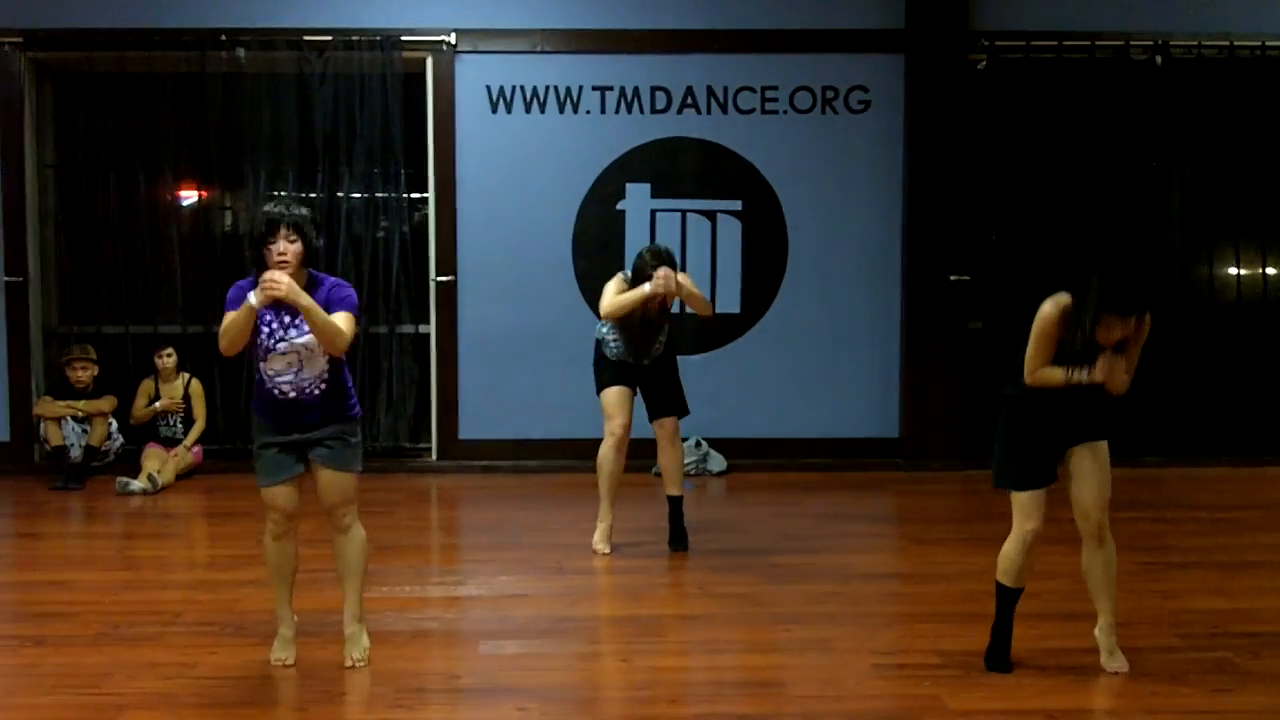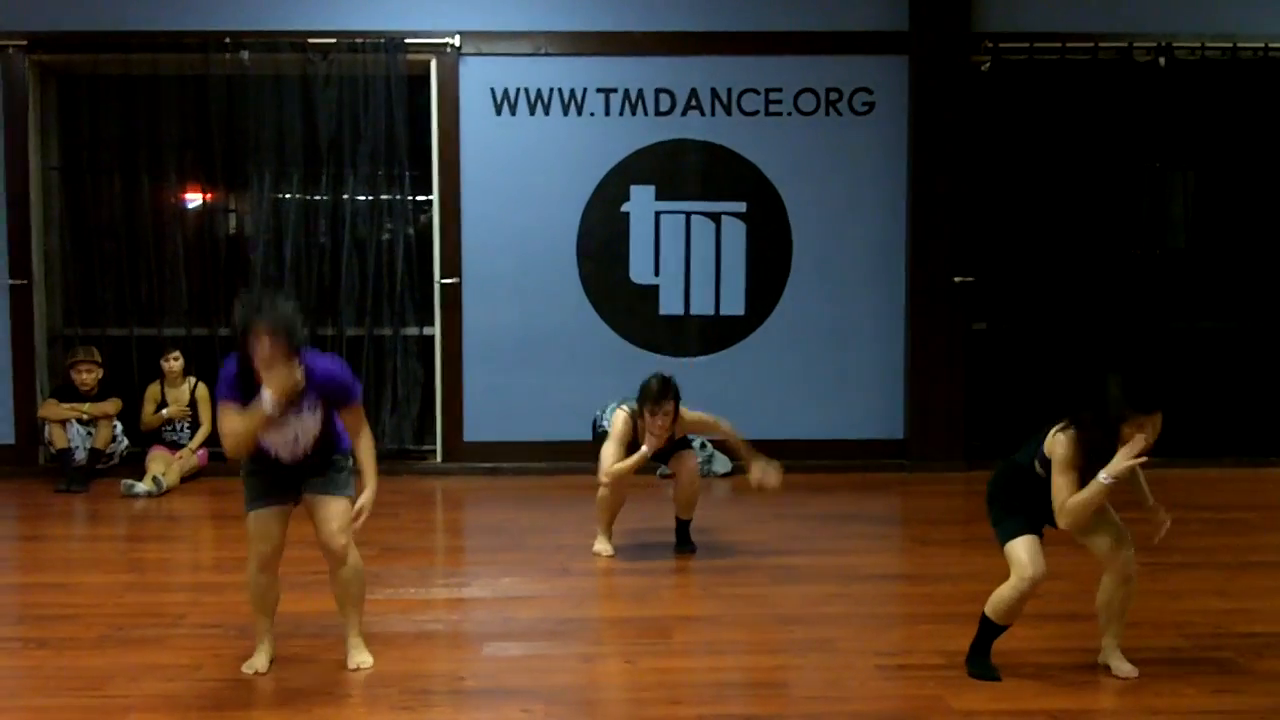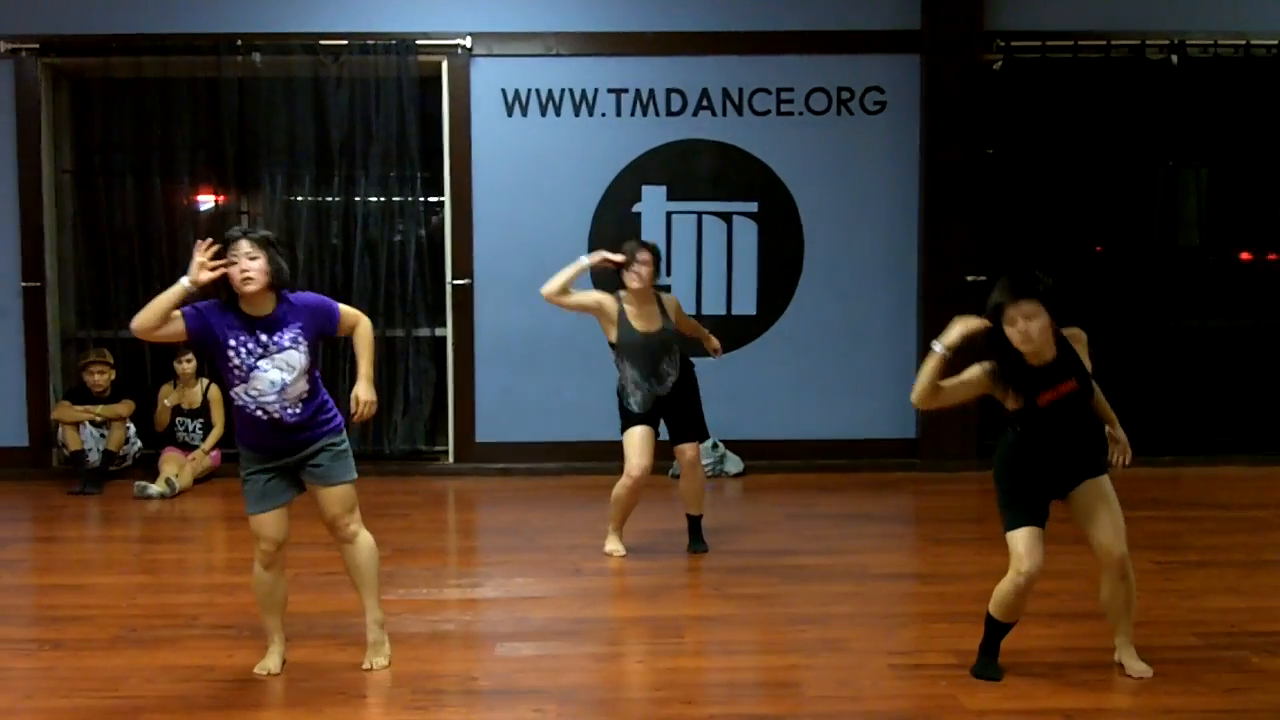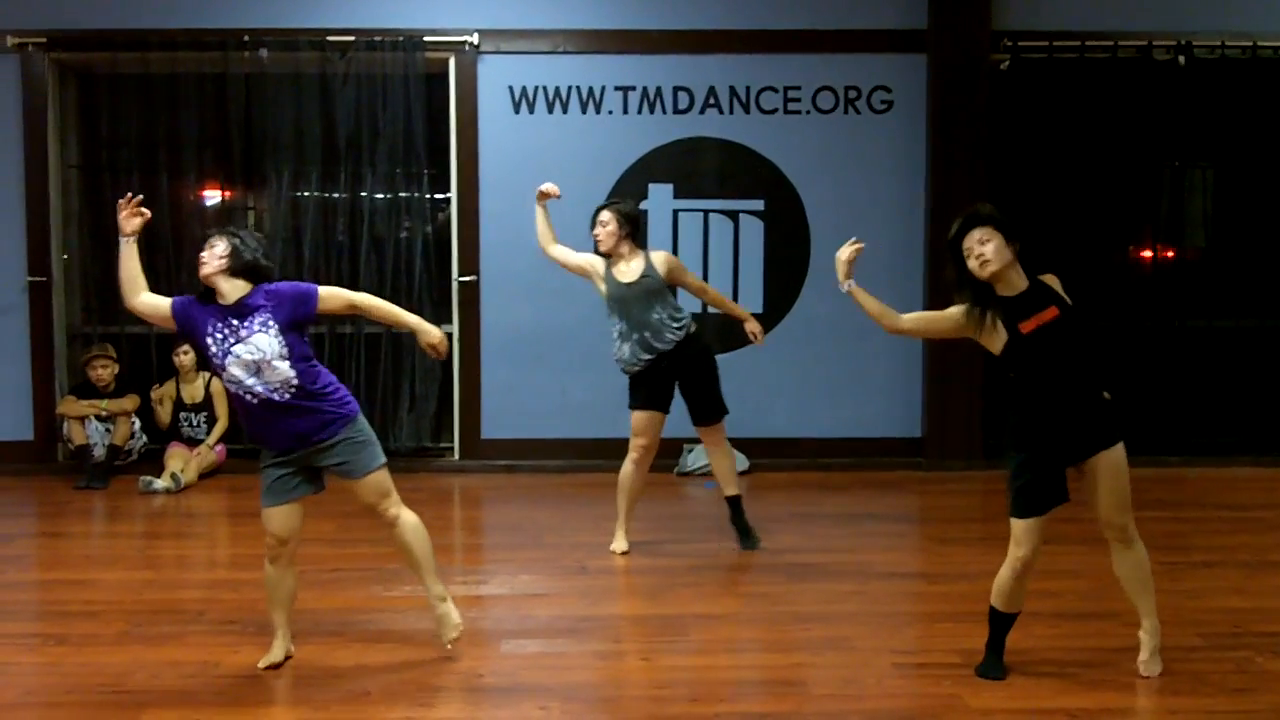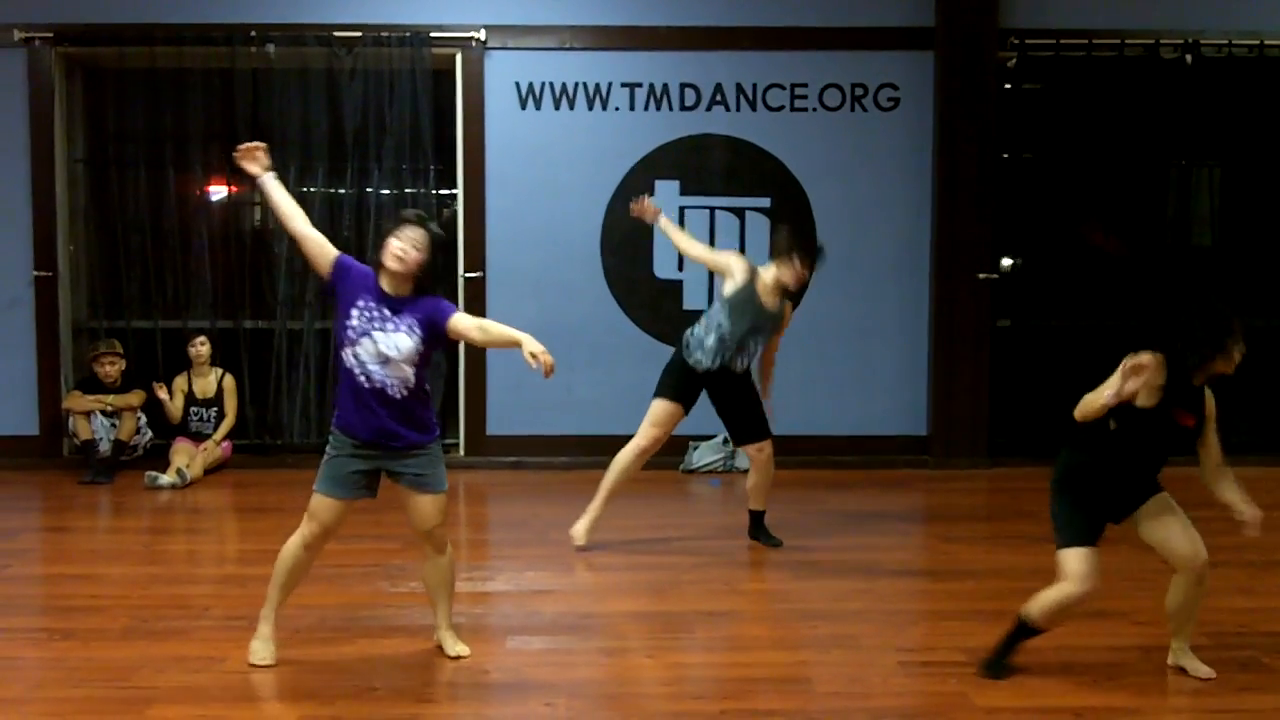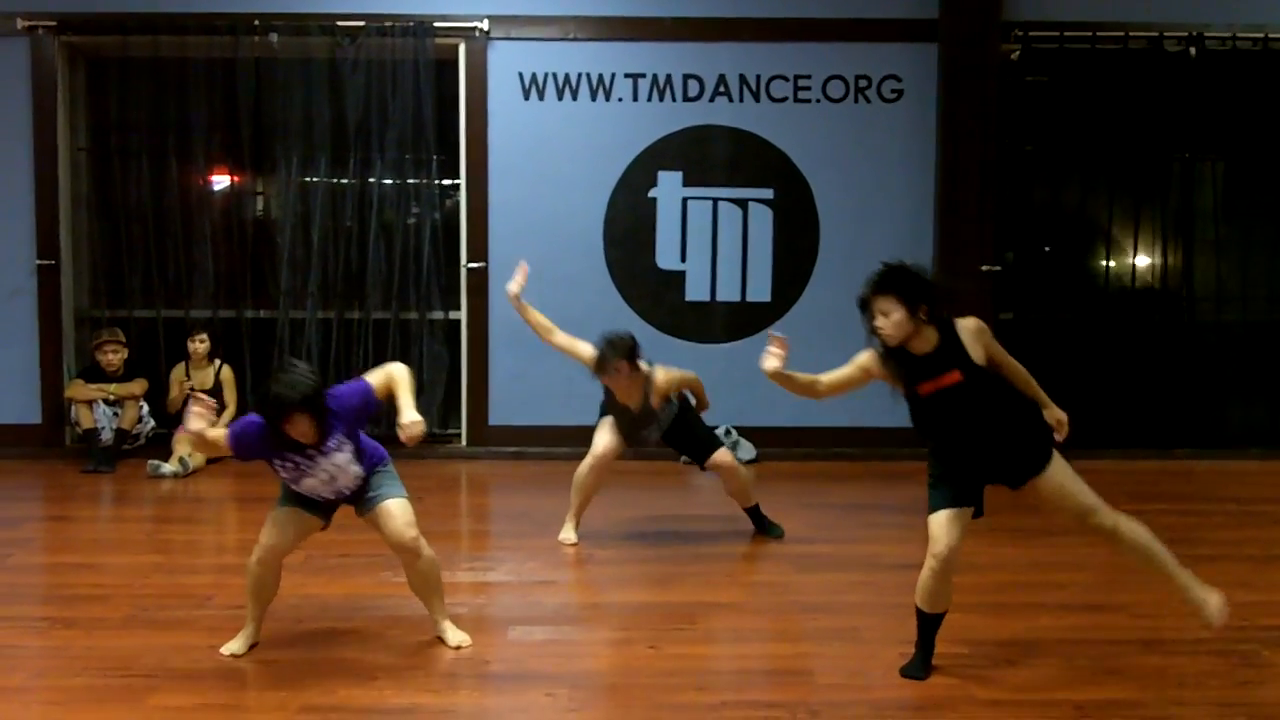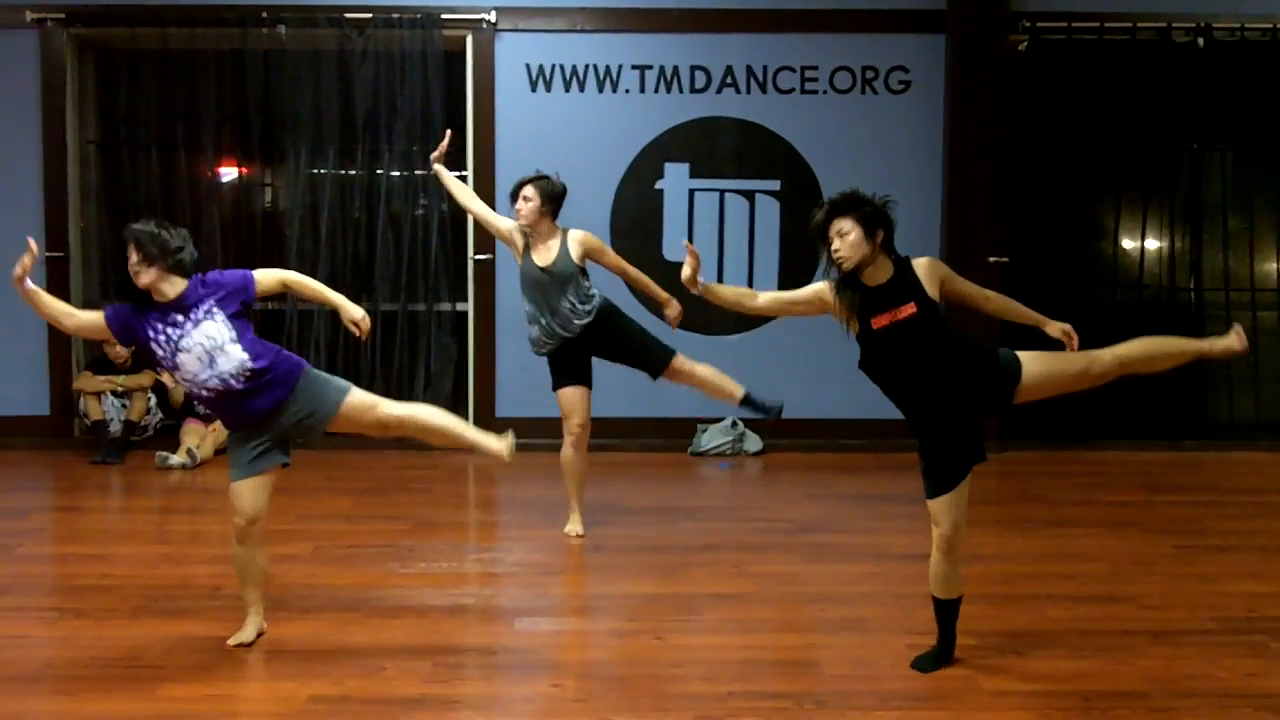
dt=0.7s
person 1, frame 1
left shoulder: (334, 291)
right shoulder: (245, 290)
left elbow: (340, 343)
right elbow: (227, 346)
left wrist: (299, 297)
right wrist: (256, 301)
left hip: (333, 422)
right hip: (274, 426)
left knee: (342, 515)
right knee: (280, 519)
left ankle: (354, 623)
right ankle: (285, 624)
person 1, frame 2
left shoulder: (328, 372)
right shoulder: (236, 376)
left elbow: (359, 429)
right elbow: (233, 445)
left wrist: (369, 487)
right wrist: (267, 403)
left hip: (325, 463)
right hip: (267, 469)
left knee: (338, 544)
right knee: (263, 553)
left ankle: (355, 639)
right ankle: (263, 644)
person 1, frame 3
left shoulder: (306, 308)
right shoulder: (214, 319)
left elbow: (360, 323)
right elbow: (141, 327)
left wrist: (364, 380)
right wrist: (189, 282)
left hip: (320, 438)
right hip: (260, 453)
left knee: (347, 527)
right knee: (268, 547)
left ankle: (375, 628)
right ankle: (275, 644)
person 1, frame 4
left shoulder: (280, 298)
right shoulder: (198, 315)
left elbow: (352, 300)
right elbow: (136, 299)
left wrist: (418, 325)
right wrist: (128, 239)
left hip: (337, 425)
right hip: (279, 448)
left knee: (389, 509)
right knee: (278, 543)
left ankle: (440, 599)
right ankle: (281, 639)
person 1, frame 5
left shoulder: (429, 309)
right shoulder: (353, 280)
left elbow: (475, 329)
right elbow: (303, 232)
left wrist: (524, 339)
right wrist: (266, 177)
left hip: (414, 442)
right hip: (353, 440)
left knee: (433, 534)
right knee: (314, 532)
left ankle: (445, 629)
right ankle: (266, 624)
person 1, frame 6
left shoulder: (339, 404)
right shoulder: (257, 433)
left elbow: (395, 369)
right elbow: (211, 445)
left wrist: (407, 409)
right wrist: (197, 432)
left hip: (368, 473)
right hip: (308, 493)
left knee: (408, 539)
right knee: (268, 552)
left ankle: (443, 621)
right ankle: (252, 629)
person 1, frame 7
left shoulder: (217, 287)
right shoulder: (139, 318)
left elbow: (284, 277)
right elbow: (74, 321)
left wrist: (342, 303)
right wrist: (25, 285)
left hip: (293, 387)
right hip: (249, 426)
left knee: (390, 415)
right knee: (245, 523)
left ankle: (485, 441)
right ankle: (254, 618)
person 2, frame 1
left shoulder: (1138, 323)
right shoulder: (1056, 312)
left elbow: (1120, 384)
right elbow: (1033, 373)
left wrist: (1113, 376)
right wrist: (1088, 374)
left hip: (1085, 417)
right hip: (1029, 416)
left knee: (1096, 522)
right knee: (1028, 526)
left ankle: (1107, 629)
right ankle: (1000, 633)
person 2, frame 2
left shoulder: (1129, 436)
right shoulder: (1070, 441)
right elbow: (1067, 520)
left wrist: (1149, 500)
right wrist: (1110, 475)
right hip: (1016, 494)
left knee: (1122, 559)
right knee: (1028, 574)
left ankle: (1110, 647)
right ankle: (978, 650)
person 2, frame 3
left shoulder: (1075, 341)
right shoulder: (996, 372)
right elbow: (922, 399)
left wrist: (1113, 424)
right wrist: (945, 343)
left hip: (1081, 459)
right hip: (1024, 471)
left knee: (1117, 556)
right knee: (1026, 570)
left ankle: (1124, 647)
right ankle: (987, 651)
person 2, frame 4
left shoulder: (1050, 285)
right shoulder: (978, 316)
right elbow: (898, 323)
right wrist: (848, 281)
left hip: (1095, 420)
right hip: (1038, 435)
left knee: (1120, 530)
right knee: (1022, 555)
left ankle: (1150, 631)
right ankle: (993, 650)
person 2, frame 5
left shoulder: (1205, 399)
right shoulder: (1152, 368)
left elbow: (1214, 468)
right elbow: (1082, 414)
left wrist: (1241, 505)
right wrist: (1117, 391)
left hip: (1135, 484)
right hip: (1081, 481)
left knee: (1195, 560)
right knee: (1077, 585)
left ankle: (1180, 649)
right ankle: (1006, 647)
person 2, frame 6
left shoulder: (969, 331)
right shoulder: (881, 361)
left elbow: (1009, 367)
right elbow: (820, 387)
left wrist: (1047, 405)
right wrist: (780, 373)
left hip: (1013, 441)
right hip: (953, 462)
left knee: (1098, 515)
right knee: (941, 553)
left ankle: (1188, 584)
right ankle: (923, 651)
person 2, frame 7
left shoulder: (925, 270)
right shoulder: (835, 295)
left elbow: (983, 298)
right elbow: (758, 302)
left wrist: (1044, 321)
right wrist: (700, 286)
left hip: (985, 377)
right hip: (938, 421)
left knee: (1101, 363)
right knee: (946, 538)
left ankle: (1213, 347)
right ankle: (945, 644)
person 3, frame 1
left shoulder: (678, 281)
right shoulder: (619, 284)
left elbow: (706, 309)
right elbow: (606, 310)
left wrist: (677, 290)
right wrist: (648, 290)
left hip: (657, 358)
right hip: (615, 357)
left knee: (669, 432)
right knee: (617, 429)
left ankle: (676, 518)
right ankle: (604, 521)
person 3, frame 2
left shoulder: (684, 420)
right shoulder: (623, 419)
left elbow: (723, 430)
right elbow: (605, 477)
left wrist: (753, 461)
right wrist: (645, 451)
right hip: (610, 428)
left knee: (690, 471)
right knee: (615, 478)
left ankle: (683, 533)
right ankle: (603, 535)
person 3, frame 3
left shoulder: (668, 304)
right shoulder: (608, 306)
left elbow: (685, 324)
right elbow: (549, 293)
left wrist: (707, 337)
right wrist: (586, 262)
left hip: (679, 388)
right hip: (637, 399)
left knee: (690, 458)
right knee: (637, 472)
left ankle: (695, 530)
right ankle: (613, 533)
person 3, frame 4
left shoulder: (660, 261)
right shoulder: (598, 269)
left elbow: (702, 290)
right elbow: (550, 247)
left wrist: (745, 317)
right wrist: (541, 205)
left hip: (688, 352)
right hip: (646, 366)
left knee: (713, 435)
right knee: (640, 449)
left ankle: (738, 516)
right ankle: (620, 529)
person 3, frame 5
left shoulder: (783, 309)
right shoulder: (738, 268)
left elbow: (767, 357)
right elbow: (689, 246)
left wrist: (763, 392)
right wrist: (658, 217)
left hip: (732, 375)
right hip: (692, 362)
left knee: (762, 450)
right knee: (648, 439)
left ankle: (757, 524)
right ankle: (591, 515)
person 3, frame 6
left shoulder: (660, 380)
right shoulder: (603, 363)
left elbow: (691, 379)
right elbow: (553, 335)
left wrist: (702, 403)
right wrist: (517, 299)
left hip: (670, 418)
right hip: (620, 417)
left knee: (725, 463)
right knee: (599, 455)
left ankle: (758, 518)
right ankle: (571, 523)
person 3, frame 7
left shoulder: (578, 240)
right shoulder: (517, 238)
left elbow: (625, 269)
right elbow: (471, 202)
left wrist: (666, 299)
right wrist: (438, 166)
left hip: (600, 324)
right hip: (561, 346)
left knee: (677, 366)
right knee: (575, 431)
left ankle: (754, 404)
right ankle: (575, 515)
